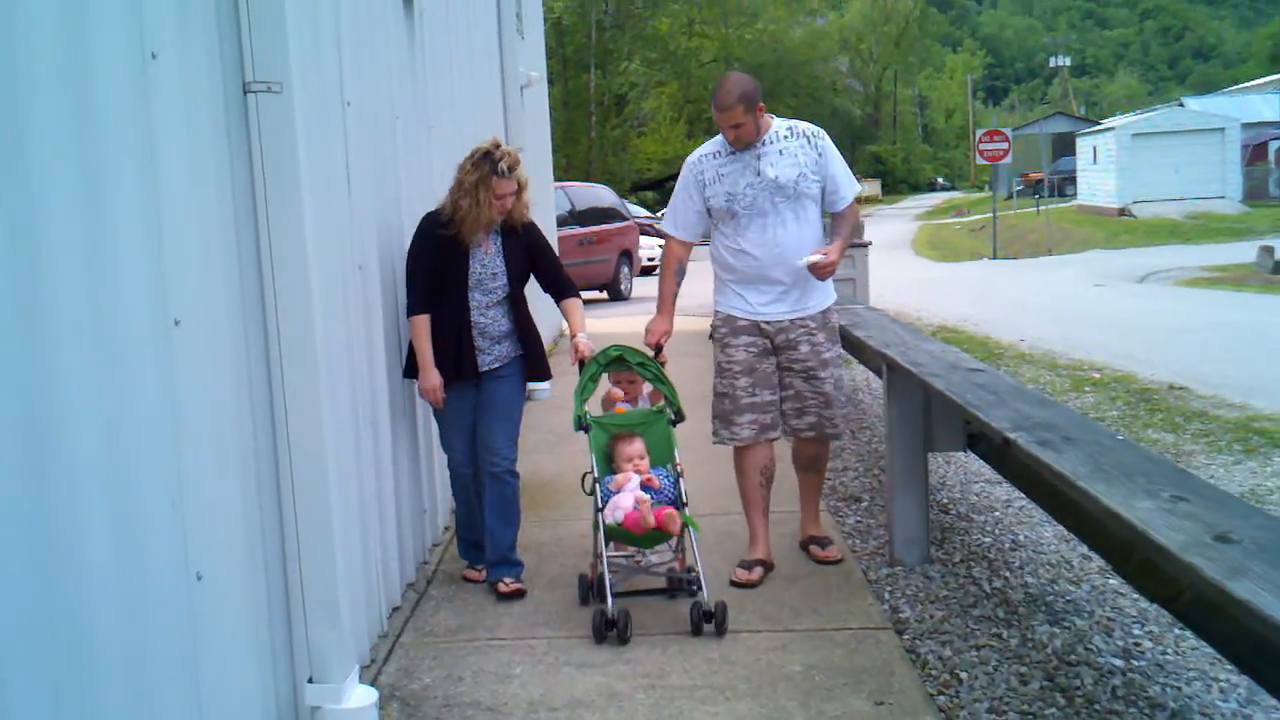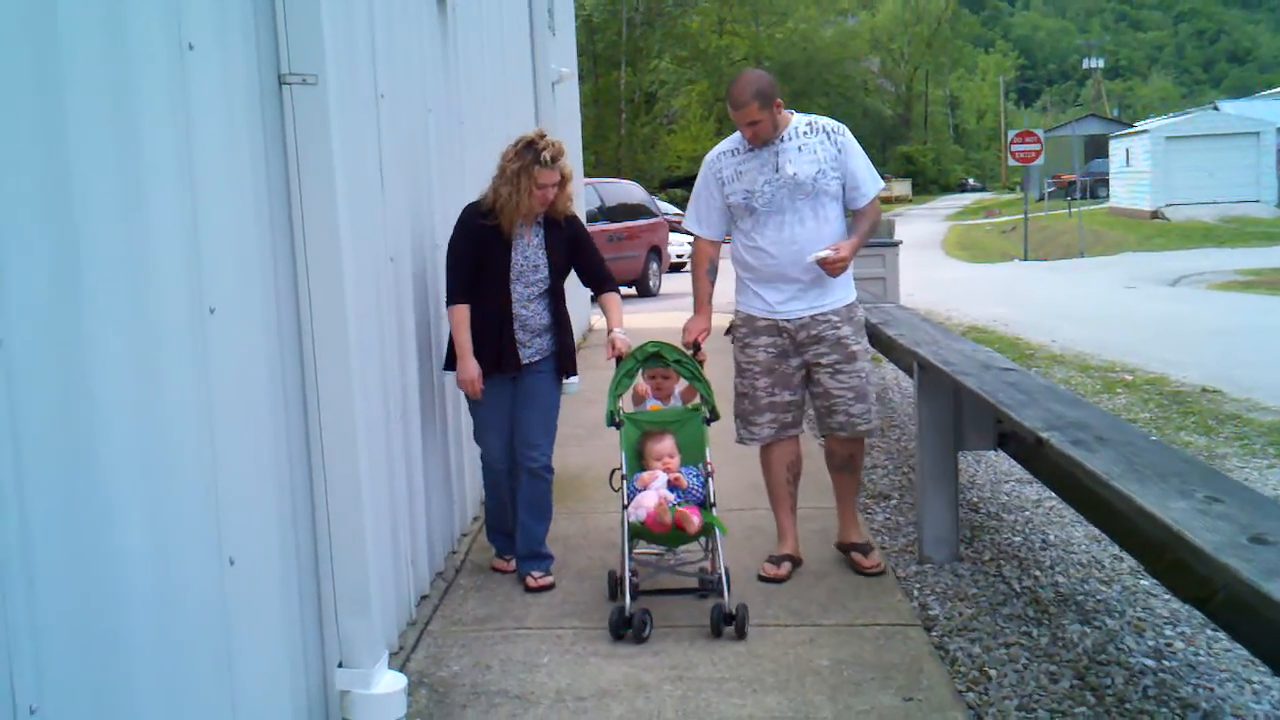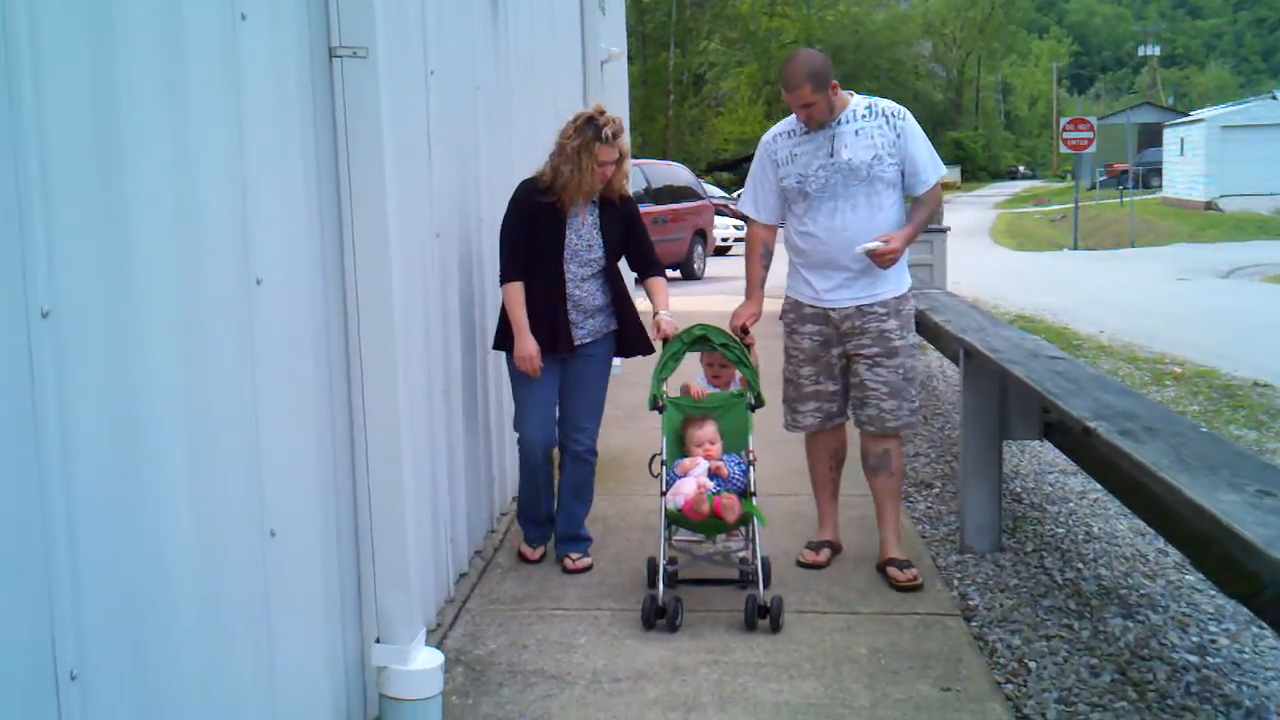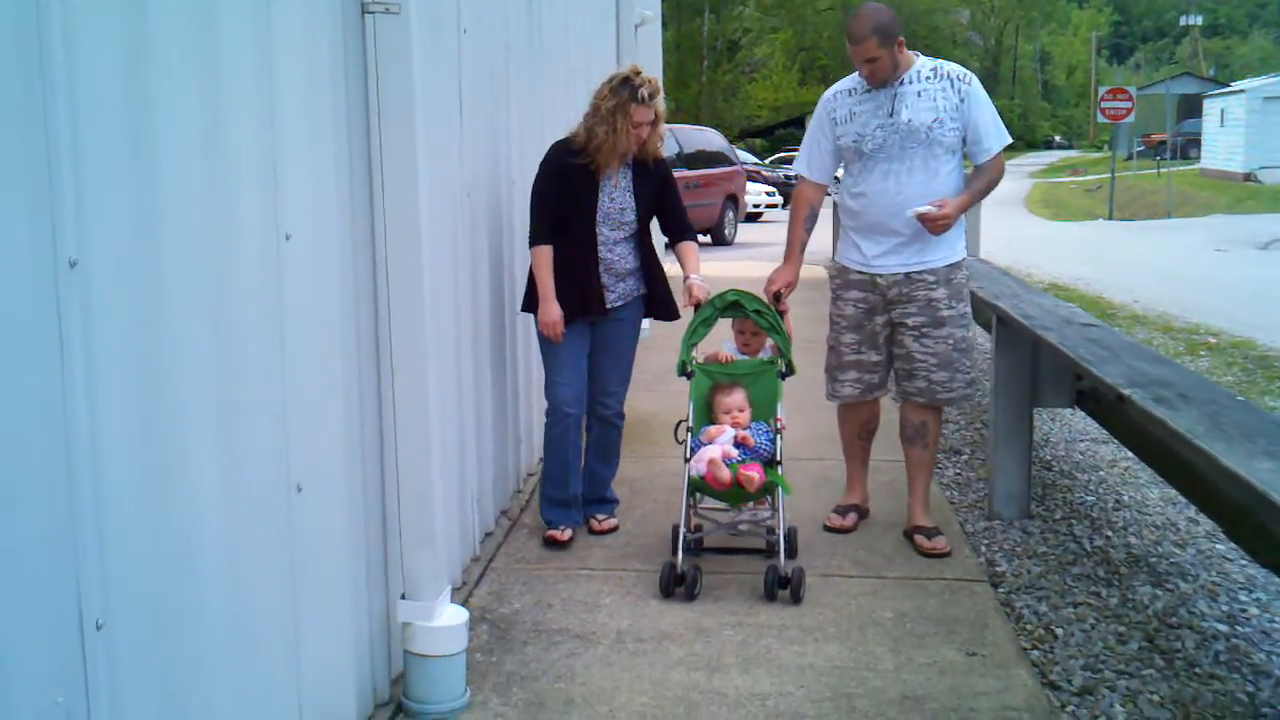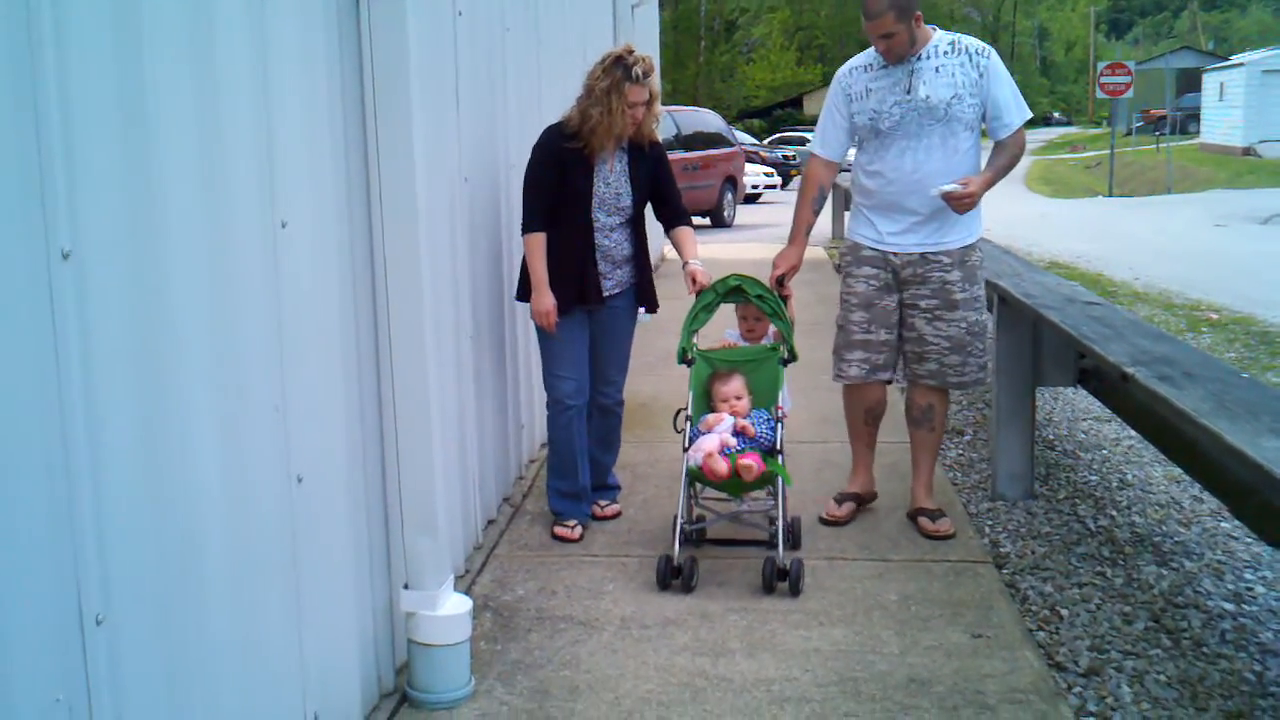
dt=0.3s
person 1, frame 1
left shoulder: (810, 141)
right shoulder: (701, 164)
left elbow: (847, 208)
right elbow: (679, 242)
left wrist: (837, 247)
right wrist: (664, 313)
left hip: (810, 312)
right hip: (740, 318)
left knee: (813, 427)
right knee: (750, 431)
left ankle: (811, 525)
right ankle: (759, 546)
person 1, frame 2
left shoulder: (832, 137)
right shoulder: (719, 162)
left elbow: (868, 206)
right elbow: (707, 241)
left wrist: (850, 245)
right wrist: (703, 313)
left hip: (832, 310)
right hip: (761, 318)
left knee: (848, 426)
right knee: (774, 430)
left ankle: (850, 531)
right ankle: (787, 542)
person 1, frame 3
left shoulder: (892, 121)
right shoulder: (776, 143)
left elbow: (929, 193)
right elbow: (762, 225)
left wrist: (905, 236)
right wrist: (754, 298)
left hip: (882, 300)
right hip: (810, 304)
left knee: (883, 421)
right knee: (820, 419)
left ankle: (891, 545)
right ankle: (827, 529)
person 1, frame 4
left shoulder: (957, 84)
right shoulder: (837, 101)
left elbow: (992, 162)
right elbow: (811, 185)
left wrist: (960, 202)
right wrist: (792, 262)
left hip: (934, 269)
right hip: (858, 269)
left knee: (925, 391)
right knee: (853, 386)
left ankle: (919, 512)
right ankle: (856, 492)
person 1, frame 5
left shoulder: (976, 59)
right shoulder: (852, 76)
left elbow: (1013, 137)
right elbow: (822, 164)
left wrist: (983, 180)
right wrist: (796, 244)
left hip: (948, 249)
right hip: (870, 247)
left knee: (933, 375)
right knee: (861, 370)
left ankle: (923, 495)
right ankle: (861, 478)
person 2, frame 1
left shoulder: (522, 231)
right shoulder: (436, 230)
left elbow: (560, 285)
right elbow: (418, 303)
left wrist: (579, 333)
right wrist: (427, 367)
left hip: (505, 362)
right hip: (451, 365)
left knee: (499, 462)
right knee: (463, 464)
left ankle: (504, 566)
right ankle: (475, 554)
person 2, frame 2
left shoulder: (564, 224)
right shoulder: (477, 221)
left elbow: (601, 280)
right elbow: (458, 293)
left wrist: (615, 328)
right wrist: (465, 356)
left hip: (542, 357)
right hip: (488, 358)
left knee: (535, 459)
right knee: (496, 458)
left ankle: (533, 558)
right ankle: (504, 544)
person 2, frame 3
left shoulder: (618, 205)
right shoulder: (532, 198)
left elbow: (647, 264)
right elbow: (512, 271)
left wrist: (661, 311)
right wrist: (522, 334)
left hip: (595, 338)
right hip: (537, 338)
left knee: (580, 443)
right knee: (535, 440)
left ankle: (572, 538)
right ankle: (535, 530)
person 2, frame 4
left shoulder: (653, 168)
right shoulder: (565, 159)
left elbow: (679, 228)
right elbow: (541, 234)
left wrist: (692, 275)
right wrist: (546, 299)
left hip: (624, 302)
right hip: (567, 301)
left knee: (608, 407)
right knee: (566, 404)
left ankle: (598, 501)
right ankle: (560, 513)
person 2, frame 5
left shoulder: (647, 151)
right shoulder: (558, 143)
left elbow: (673, 213)
right elbow: (534, 220)
left wrist: (691, 260)
right wrist: (540, 287)
left hip: (619, 288)
right hip: (563, 290)
left knee: (607, 395)
right knee: (568, 396)
left ankle: (600, 487)
right ankle: (569, 506)
